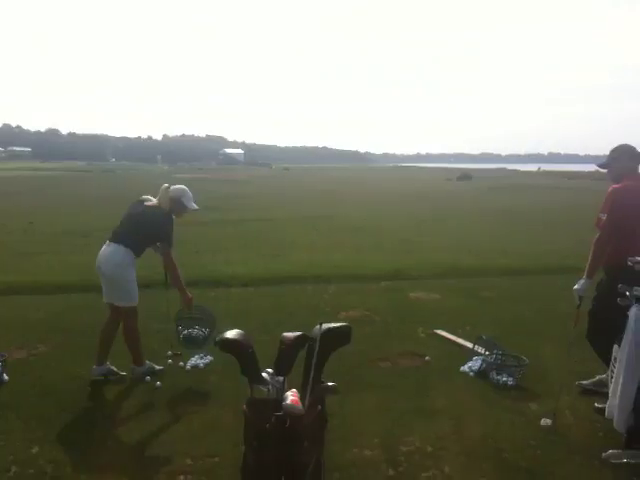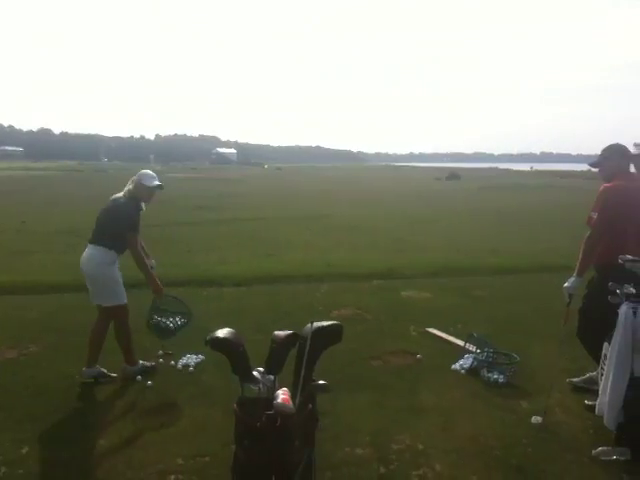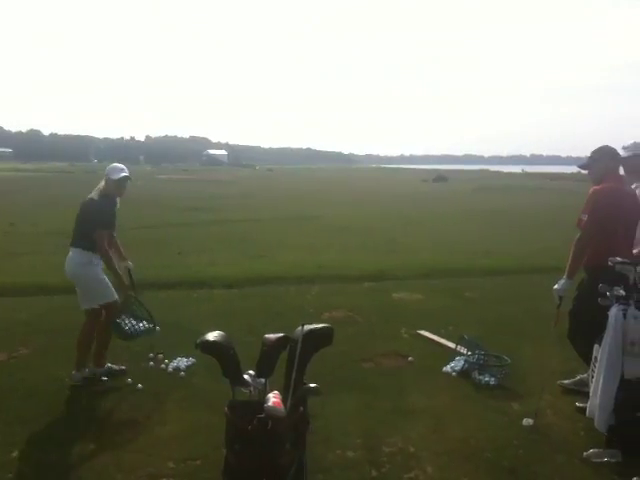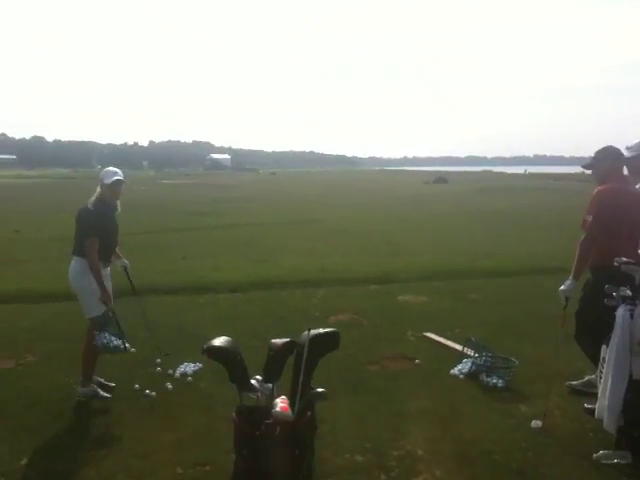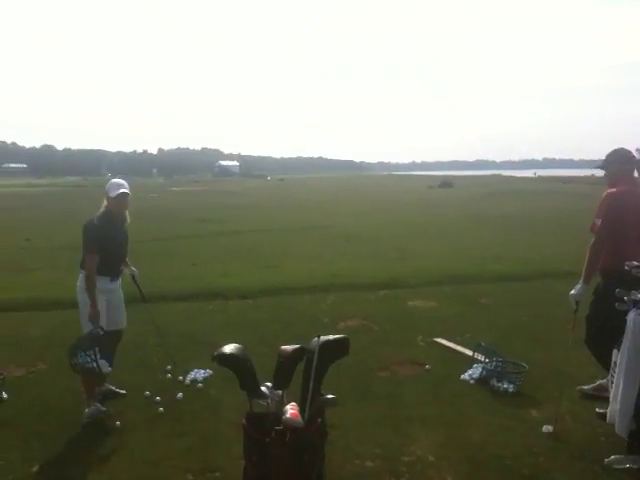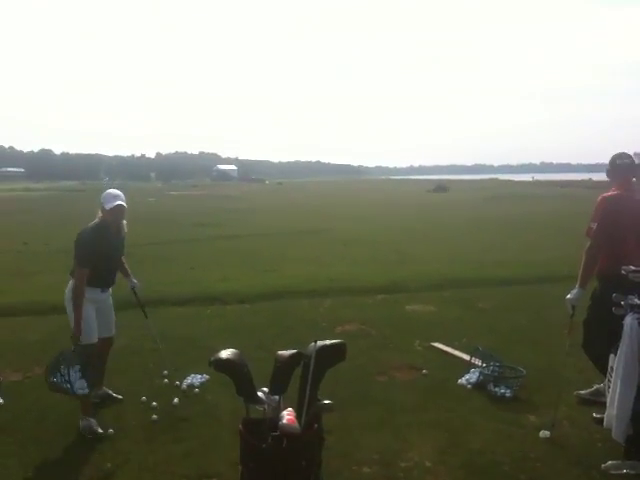
dt=0.2s
person 1, frame 1
left shoulder: (619, 192)
left elbow: (603, 238)
left wrist: (587, 278)
left hip: (619, 274)
left knee: (599, 331)
right knee: (618, 329)
person 1, frame 2
left shoulder: (611, 191)
left elbow: (594, 236)
left wrist: (577, 276)
left hip: (610, 272)
left knee: (589, 329)
right knee: (609, 328)
person 1, frame 3
left shoulder: (601, 193)
left elbow: (584, 238)
left wrist: (567, 279)
left hip: (600, 274)
left knee: (580, 331)
right knee: (598, 329)
person 1, frame 4
left shoulder: (605, 194)
left elbow: (589, 239)
left wrist: (573, 279)
left hip: (606, 274)
left knee: (587, 331)
right knee: (606, 330)
person 1, frame 5
left shoulder: (613, 197)
left elbow: (598, 243)
left wrist: (583, 284)
left hip: (616, 278)
left knee: (597, 336)
right knee: (618, 334)
person 1, frame 6
left shoulder: (609, 201)
left elbow: (594, 247)
left wrist: (579, 288)
left hip: (613, 283)
left knee: (594, 340)
right knee: (614, 337)
person 2, frame 1
left shoulder: (145, 205)
right shoulder: (162, 219)
right elbow: (168, 261)
left wrist: (157, 248)
right wrist: (183, 293)
left hip: (106, 256)
right hip: (119, 260)
left knee: (117, 314)
right knee: (129, 315)
left ankle: (100, 365)
right ankle: (139, 365)
person 2, frame 2
left shoulder: (122, 202)
right shoulder: (129, 208)
left elbow: (132, 239)
right elbow: (134, 250)
left wrist: (147, 258)
right wrist: (152, 280)
left hip: (91, 259)
right hip: (102, 261)
left knee: (106, 314)
right knee: (120, 313)
left ankle: (90, 367)
right ankle: (132, 364)
person 2, frame 3
left shoulder: (104, 203)
right shoulder: (98, 206)
left elbow: (110, 236)
right elbow: (102, 246)
left wrist: (124, 260)
right wrist: (119, 278)
left hip: (81, 262)
right hip: (84, 262)
left knee: (93, 315)
right knee: (112, 307)
left ankle: (81, 369)
right ankle: (99, 365)
person 2, frame 4
left shoulder: (108, 210)
right shoulder: (91, 213)
right elbow: (90, 254)
left wrist: (119, 258)
right wrist: (103, 289)
left hip: (99, 269)
right hip: (84, 271)
left knee: (101, 325)
right knee: (99, 325)
left ankle: (88, 378)
right ankle: (86, 385)
person 2, frame 5
left shoulder: (121, 222)
right shoulder: (95, 226)
right elbow: (90, 269)
left wrist: (128, 266)
right wrist: (93, 306)
left hip: (113, 283)
right hip: (93, 286)
left knee: (115, 335)
left ankle: (101, 384)
right ankle: (91, 403)
person 2, frame 6
left shoulder: (118, 232)
right shoulder: (88, 237)
right elbow: (79, 282)
left wrist: (129, 277)
right wrist: (77, 324)
left hip: (103, 293)
right hip: (83, 295)
left knee: (106, 342)
right knee: (87, 351)
left ankle: (98, 388)
right ankle: (86, 416)
